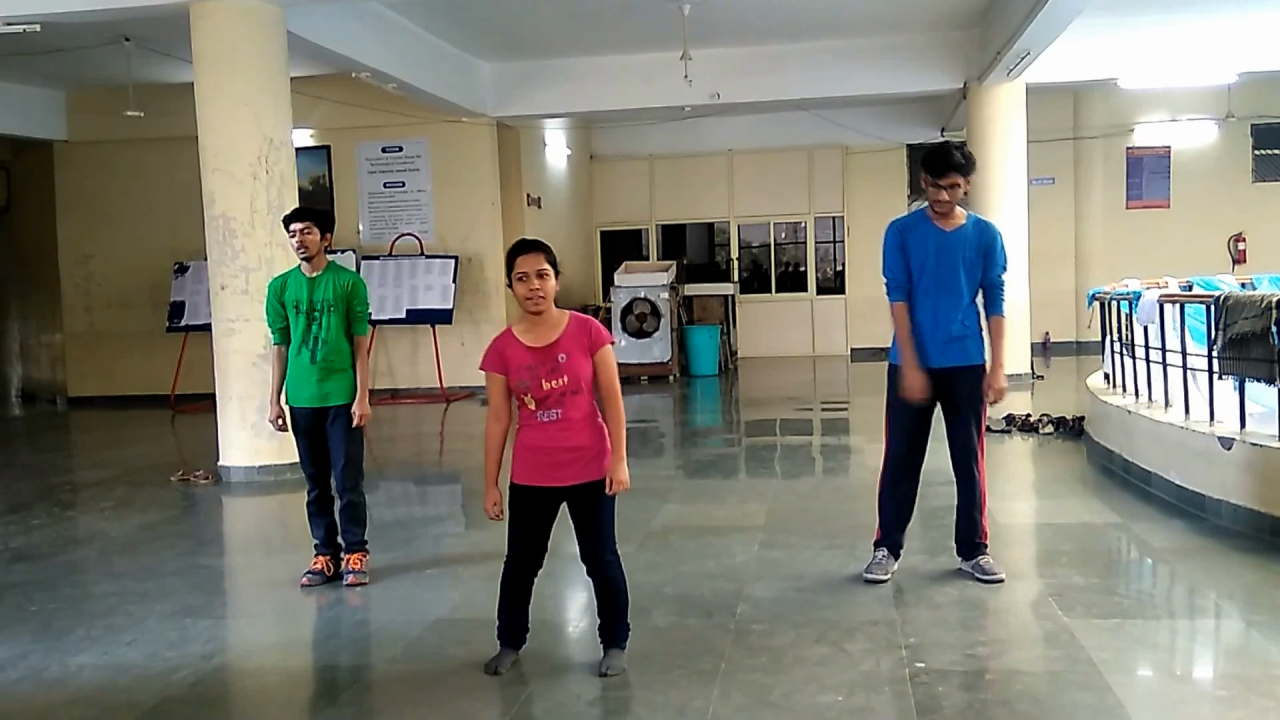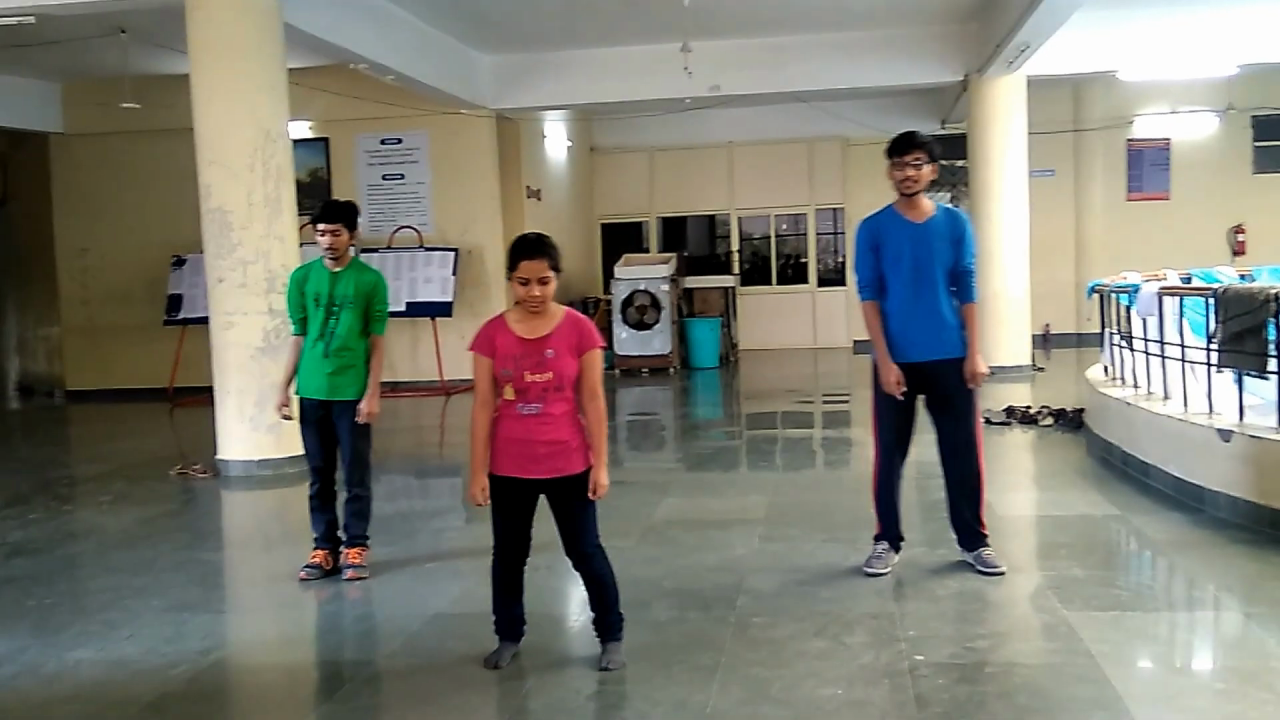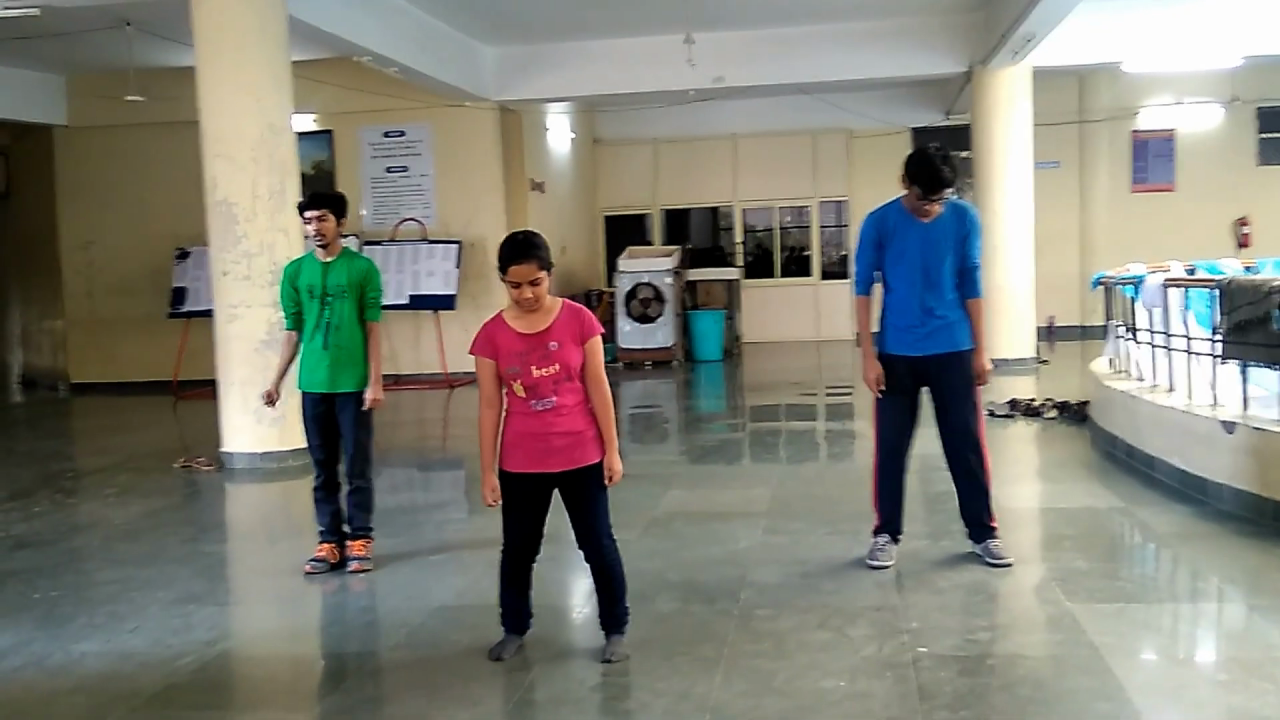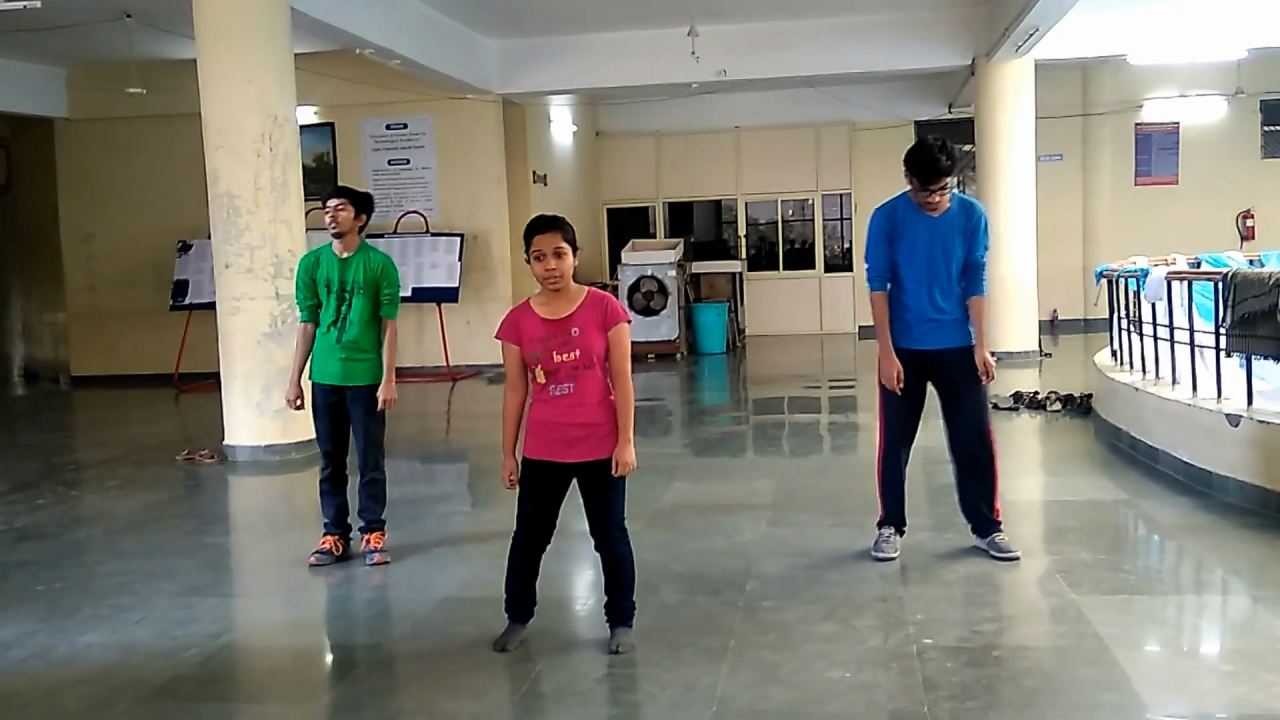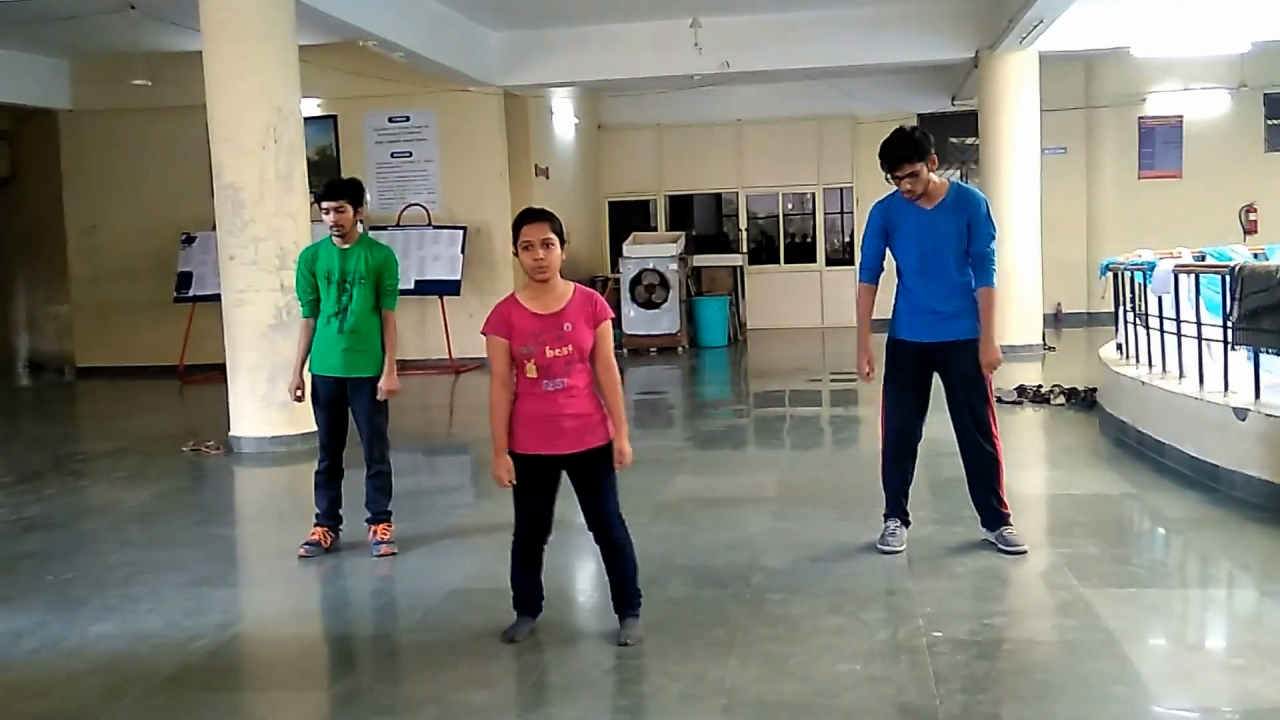
dt=1s
person 1, frame 1
left shoulder: (587, 331)
right shoulder: (502, 348)
left elbow: (611, 398)
right elbow: (498, 419)
left wrist: (619, 460)
right wrist: (491, 484)
left hip: (589, 470)
right hip: (531, 476)
left knee: (601, 559)
right knee: (521, 561)
left ankle: (615, 644)
right ankle: (510, 643)
person 1, frame 2
left shoulder: (579, 329)
right shoulder: (492, 334)
left elbow: (593, 400)
right elbow: (484, 406)
left wrist: (600, 463)
right wrist: (477, 471)
left hip: (569, 465)
right hip: (509, 468)
left knee: (585, 551)
right knee: (508, 553)
left ankle: (611, 636)
right ankle: (508, 637)
person 1, frame 3
left shoulder: (578, 319)
right shoulder: (491, 334)
left elbow: (597, 387)
right elbow: (490, 406)
left wrist: (612, 449)
right wrist: (487, 471)
left hip: (581, 457)
right hip: (521, 463)
left knee: (599, 545)
right knee: (518, 548)
left ankle: (615, 630)
right ankle: (514, 629)
person 1, frame 4
left shoulder: (604, 307)
right shoulder: (518, 320)
left elbow: (621, 378)
right elbow: (515, 390)
left wrist: (626, 441)
right wrist: (507, 453)
left hip: (600, 447)
right hip: (542, 450)
left knee: (610, 535)
right knee: (529, 536)
left ankle: (621, 622)
right ankle: (517, 618)
person 1, frame 5
left shoulder: (590, 304)
right shoulder: (505, 314)
left elbow: (606, 371)
right elbow: (500, 386)
left wrist: (621, 432)
right wrist: (500, 451)
left hip: (590, 439)
right hip: (530, 445)
left knee: (608, 526)
right knee: (529, 530)
left ankle: (629, 612)
right ankle: (526, 611)
person 2, frame 1
left shoulder: (985, 234)
right shoulder: (901, 232)
left elbow: (995, 303)
right elbow: (898, 299)
left wrist: (997, 368)
right wrist: (909, 364)
left hip: (966, 365)
right hip: (913, 365)
left knee: (969, 458)
right knee: (900, 457)
left ankle: (973, 549)
right ankle: (887, 547)
person 2, frame 2
left shoulder: (955, 223)
right shoulder: (873, 229)
left elbow: (967, 290)
right elbow: (869, 297)
left wrist: (974, 352)
right wrist: (884, 360)
left hip: (949, 357)
right hip: (897, 359)
left knee: (963, 450)
right knee: (890, 453)
left ankle: (973, 541)
right ankle: (887, 541)
person 2, frame 3
left shoulder: (965, 219)
right shoulder: (878, 223)
left elbow: (971, 285)
right elbow: (863, 289)
left wrist: (979, 348)
right wrist: (867, 355)
left hip: (953, 349)
right hip: (897, 352)
left knee: (967, 442)
right knee: (891, 445)
left ankle: (983, 532)
right ankle: (886, 533)
person 2, frame 4
left shoulder: (972, 215)
right shoulder: (887, 218)
left elbow: (976, 283)
right elbow: (878, 286)
left wrist: (980, 344)
right wrist: (886, 352)
left hip: (958, 344)
right hip: (904, 346)
left knee: (976, 436)
right knee: (895, 439)
left ankle: (987, 526)
right ankle: (891, 525)
person 2, frame 5
left shoulder: (970, 204)
right shoulder: (884, 213)
left elbow: (984, 272)
right elbow: (869, 275)
left wrist: (989, 338)
right wrist: (864, 341)
left hip: (965, 337)
right hip: (908, 339)
left knee: (978, 430)
right knee: (899, 431)
left ankle: (995, 520)
right ankle: (896, 518)
person 3, frame 1
left shoulder: (349, 282)
right shoulder: (280, 287)
left elbow: (360, 344)
right elbow: (280, 347)
left wrist: (362, 396)
right wrist: (275, 401)
left hip: (342, 397)
right hip: (302, 399)
left knee: (348, 480)
right knee: (316, 482)
left ankle: (355, 553)
right ankle: (325, 554)
person 3, frame 2
left shoulder: (370, 280)
right shoulder: (302, 278)
left elbow: (376, 342)
right elbow: (299, 338)
left wrist: (373, 393)
right wrist: (284, 387)
left hip: (352, 391)
right hip: (313, 391)
left knee: (356, 475)
right knee: (319, 475)
left ankle: (356, 547)
right ankle: (324, 548)
person 3, frame 3
left shoulder: (362, 268)
right shoulder: (295, 272)
left elbow: (373, 329)
right elbow: (293, 331)
left wrist: (376, 381)
right wrist: (277, 381)
left hip: (353, 383)
right hip: (313, 384)
left knee: (357, 467)
right knee: (323, 468)
left ankle: (360, 539)
right ankle: (331, 541)
person 3, frame 4
left shoulder: (380, 264)
right shoulder: (311, 263)
left elbow: (389, 326)
right elbow: (307, 325)
left wrist: (388, 380)
right wrist: (294, 379)
left hip: (366, 377)
right hip: (325, 377)
left knee: (370, 460)
right knee: (331, 461)
left ankle: (373, 533)
right ankle: (335, 535)
person 3, frame 5
left shoulder: (380, 256)
right shoulder: (311, 257)
left elbow: (388, 317)
right elbow: (309, 318)
left wrist: (390, 370)
right wrist: (297, 370)
left hip: (368, 369)
right hip: (325, 370)
left knee: (375, 452)
right knee: (328, 453)
left ankle: (380, 525)
right ankle: (326, 526)
